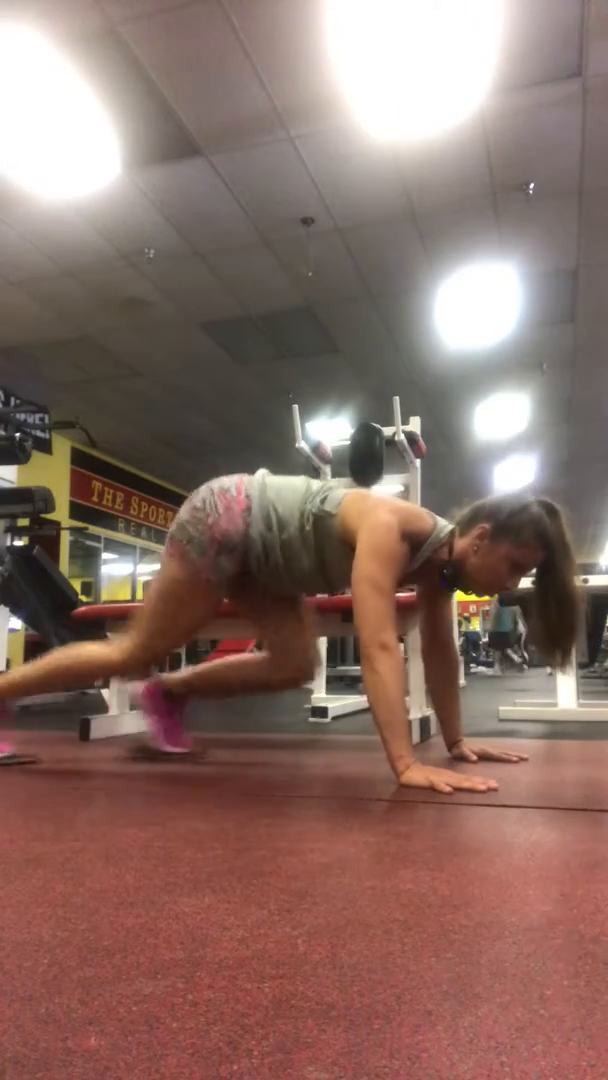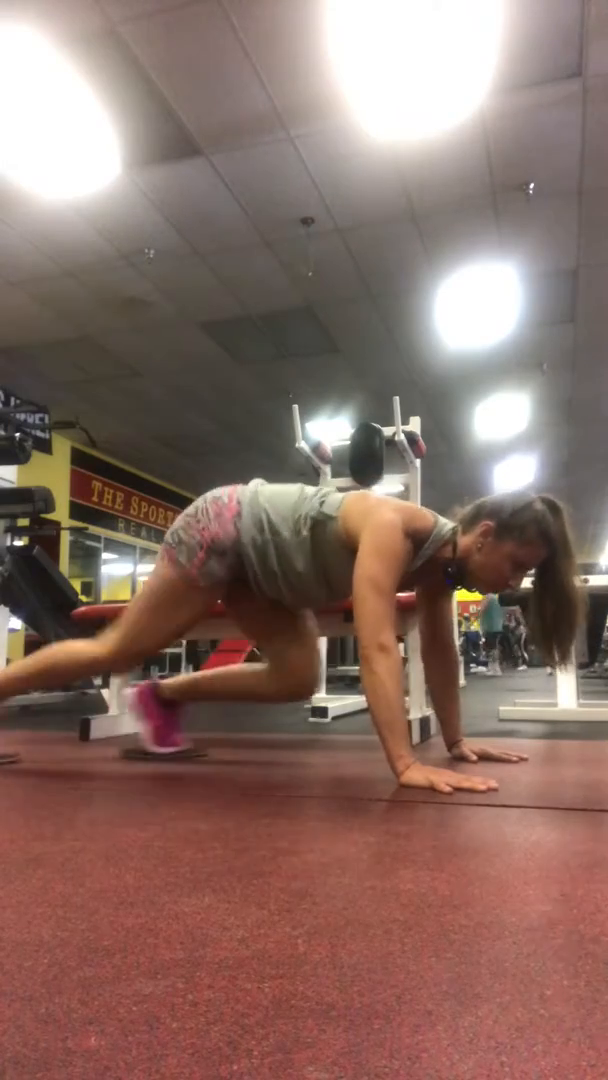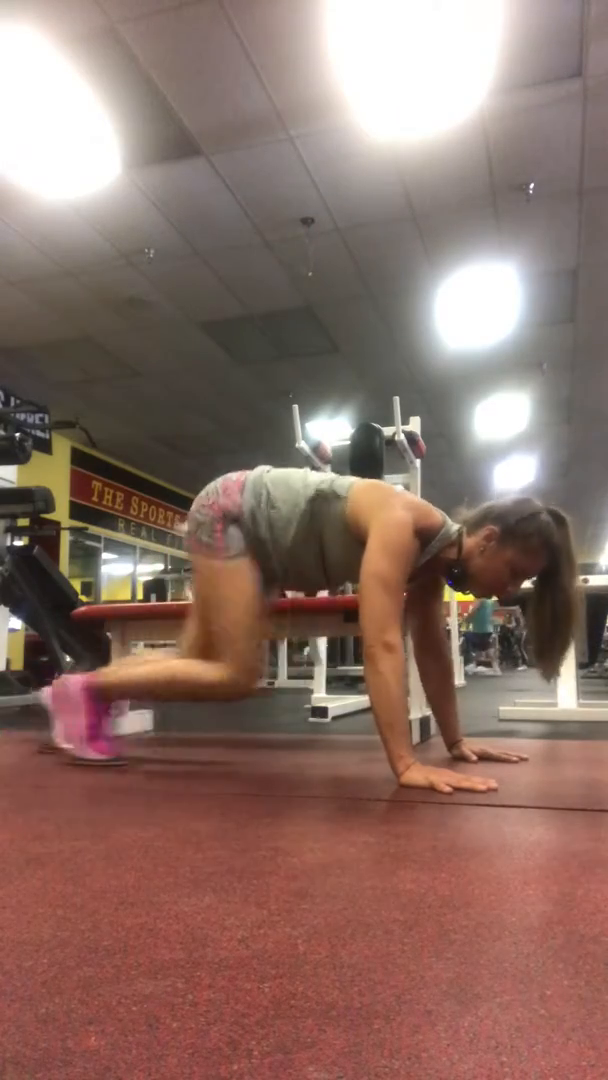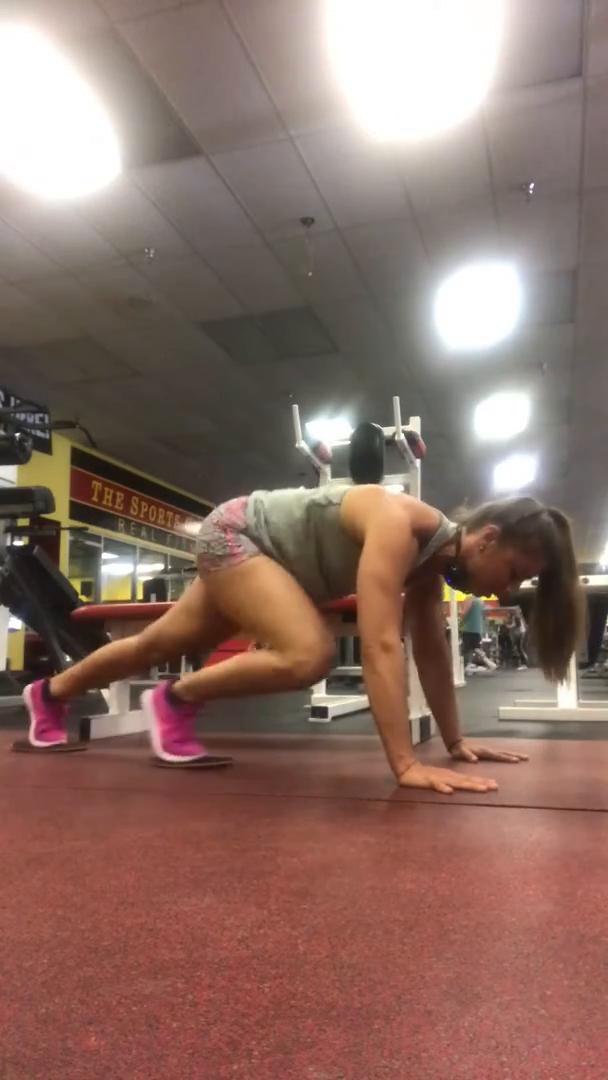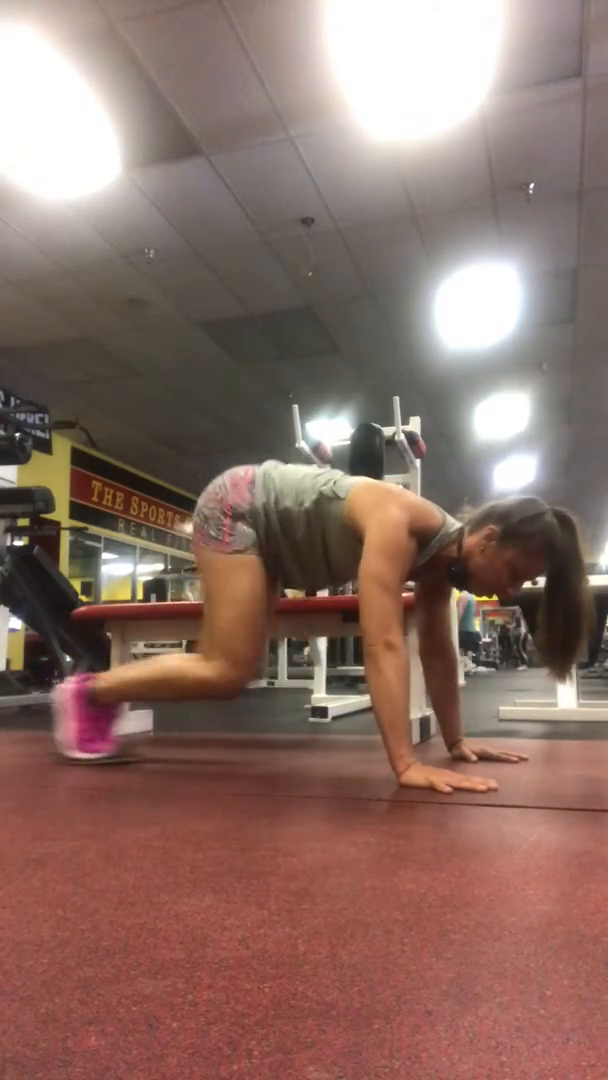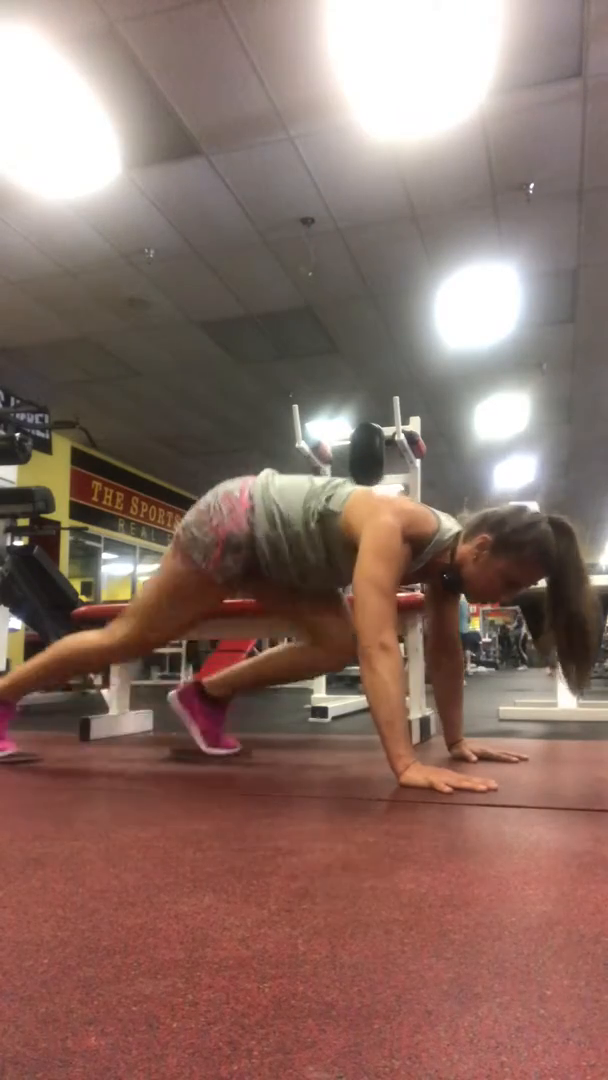
dt=0.2s
person 1, frame 1
left shoulder: (436, 559)
right shoulder: (390, 531)
left elbow: (440, 652)
right elbow: (379, 647)
left wrist: (456, 741)
right wrist: (407, 764)
left hip: (257, 545)
right hip: (225, 521)
left knee: (294, 666)
right knee: (132, 655)
left ankle: (166, 697)
person 1, frame 2
left shoulder: (437, 558)
right shoulder: (395, 531)
left elbow: (439, 651)
right elbow: (378, 648)
left wrist: (456, 743)
right wrist: (406, 765)
left hip: (251, 555)
right hip: (218, 531)
left knee: (298, 680)
right knee: (119, 651)
left ankle: (162, 698)
person 1, frame 3
left shoulder: (437, 554)
right shoulder: (402, 527)
left elbow: (432, 649)
right elbow: (382, 646)
left wrist: (456, 741)
right wrist: (406, 764)
left hip: (263, 534)
right hip: (230, 510)
left knee: (201, 661)
right knee: (234, 674)
left ankle: (90, 691)
right ankle: (86, 689)
person 1, frame 4
left shoulder: (434, 556)
right shoulder: (399, 527)
left elbow: (432, 651)
right elbow: (381, 646)
left wrist: (454, 742)
right wrist: (407, 764)
left hip: (259, 554)
right hip: (236, 532)
left knee: (156, 645)
right knee: (311, 653)
left ankle: (49, 695)
right ankle: (172, 699)
person 1, frame 5
left shoulder: (450, 548)
right shoulder: (398, 523)
left elbow: (438, 648)
right elbow: (383, 646)
left wrist: (457, 741)
right wrist: (407, 765)
left hip: (278, 534)
right hip: (236, 506)
left knee: (227, 663)
right knee: (226, 672)
left ankle: (97, 690)
right ankle: (88, 693)
person 1, frame 6
left shoulder: (446, 552)
right shoulder: (393, 530)
left elbow: (445, 652)
right elbow: (380, 647)
left wrist: (456, 741)
right wrist: (406, 764)
left hip: (270, 544)
right hip: (232, 523)
left knee: (338, 644)
right knee: (127, 639)
left ankle: (206, 695)
